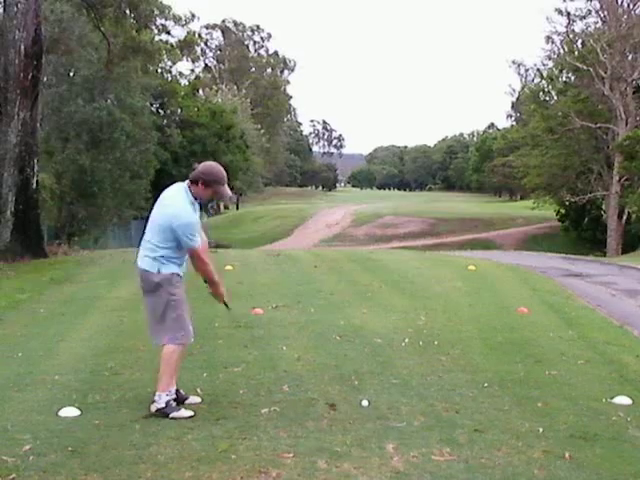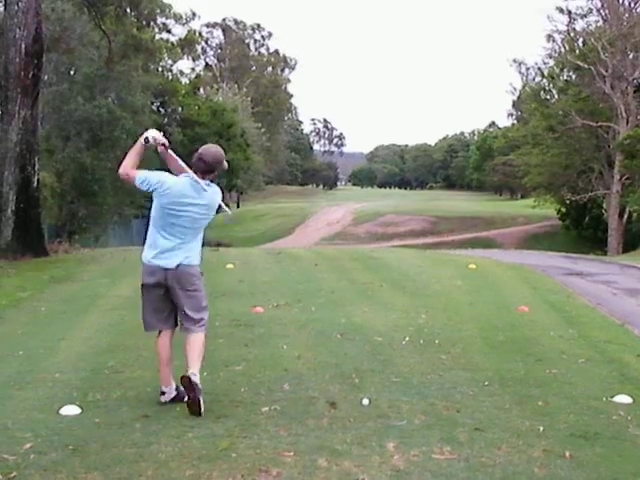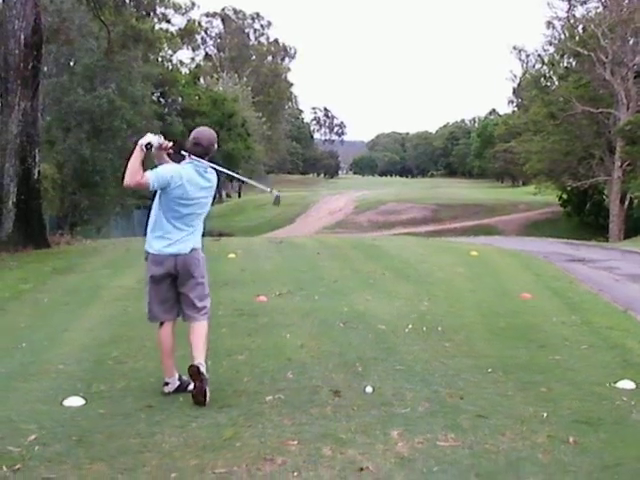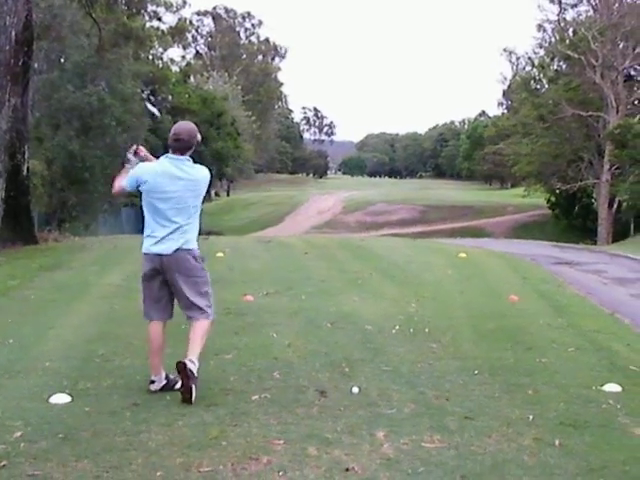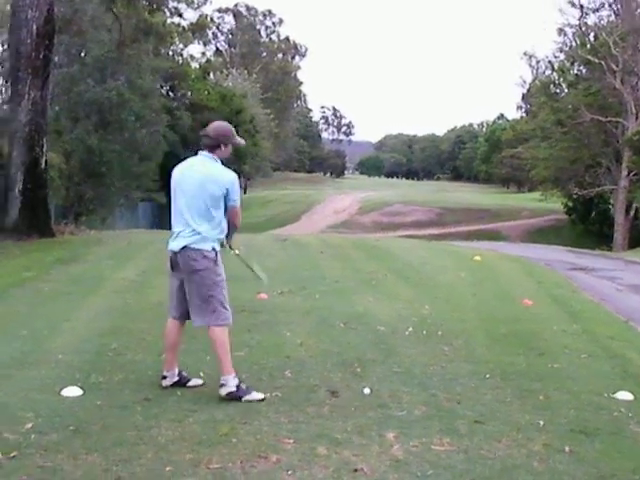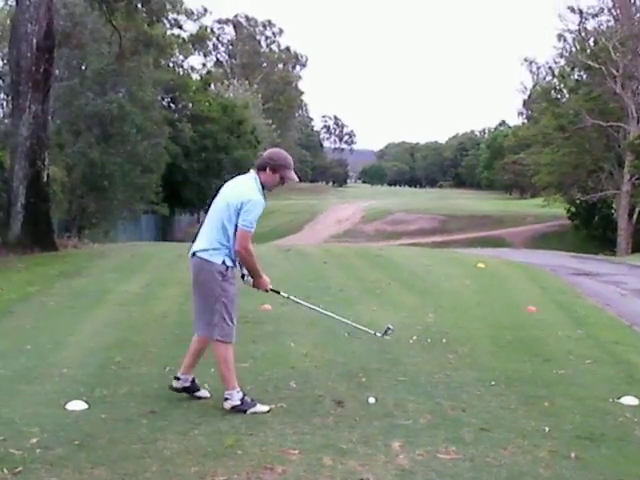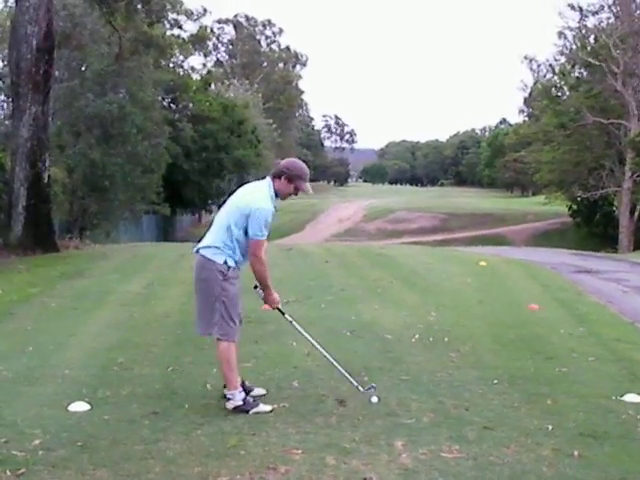
dt=0.4s
person 1, frame 1
left shoulder: (179, 190)
right shoulder: (183, 213)
left elbow: (199, 236)
right elbow: (199, 257)
right wrist: (215, 285)
left hip: (164, 272)
right hip: (160, 275)
left knee: (180, 332)
right knee: (178, 335)
left ankle: (170, 390)
right ankle: (161, 399)
person 1, frame 2
left shoulder: (165, 183)
right shoulder: (214, 196)
left elbow: (125, 172)
left wrist: (144, 140)
right wrist: (168, 154)
left hip: (154, 267)
right hip: (186, 269)
left knee: (164, 327)
right knee: (196, 326)
left ankle: (169, 388)
right ankle: (193, 375)
person 1, frame 3
left shoulder: (173, 174)
right shoulder: (211, 177)
left elbow: (131, 181)
left wrist: (141, 146)
right wrist: (161, 156)
left hip: (160, 255)
right hip: (190, 255)
left knee: (166, 318)
right knee: (198, 314)
left ankle: (171, 379)
right ankle: (199, 364)
person 1, frame 4
left shoulder: (147, 172)
right shoulder: (202, 174)
left elbow: (117, 189)
left wrist: (132, 164)
right wrist: (150, 159)
left hip: (153, 253)
right hip: (184, 253)
left knee: (157, 317)
right knee: (201, 313)
left ankle: (157, 377)
right ankle: (190, 363)
person 1, frame 5
left shoulder: (179, 169)
right shoulder: (227, 177)
right elbow: (234, 222)
right wrist: (226, 237)
left hip: (178, 248)
right hip: (203, 252)
left knee: (177, 314)
right knee: (217, 317)
left ankle: (170, 373)
right ankle: (229, 382)
person 1, frame 6
left shoulder: (238, 182)
right shoulder: (253, 198)
right elbow: (242, 248)
left wrist: (250, 272)
right wrist: (259, 277)
left hip: (204, 257)
right hip: (216, 264)
left knee: (209, 326)
right knee: (222, 331)
left ankle: (184, 377)
right ankle: (233, 396)
person 1, frame 7
left shoulder: (256, 188)
right shoulder: (263, 205)
right elbow: (256, 256)
right wrist: (269, 291)
left hip: (215, 260)
right hip: (218, 264)
left knee: (229, 327)
right knee: (226, 331)
left ankle: (234, 384)
right ankle: (235, 396)
